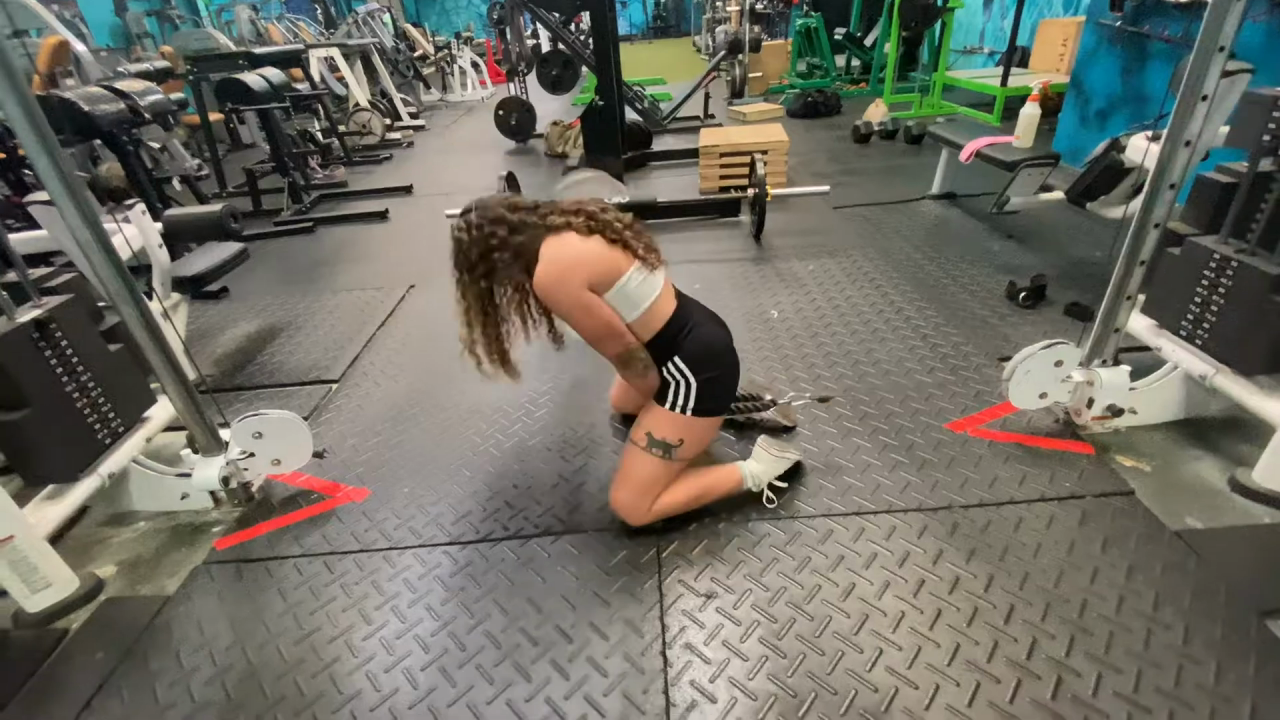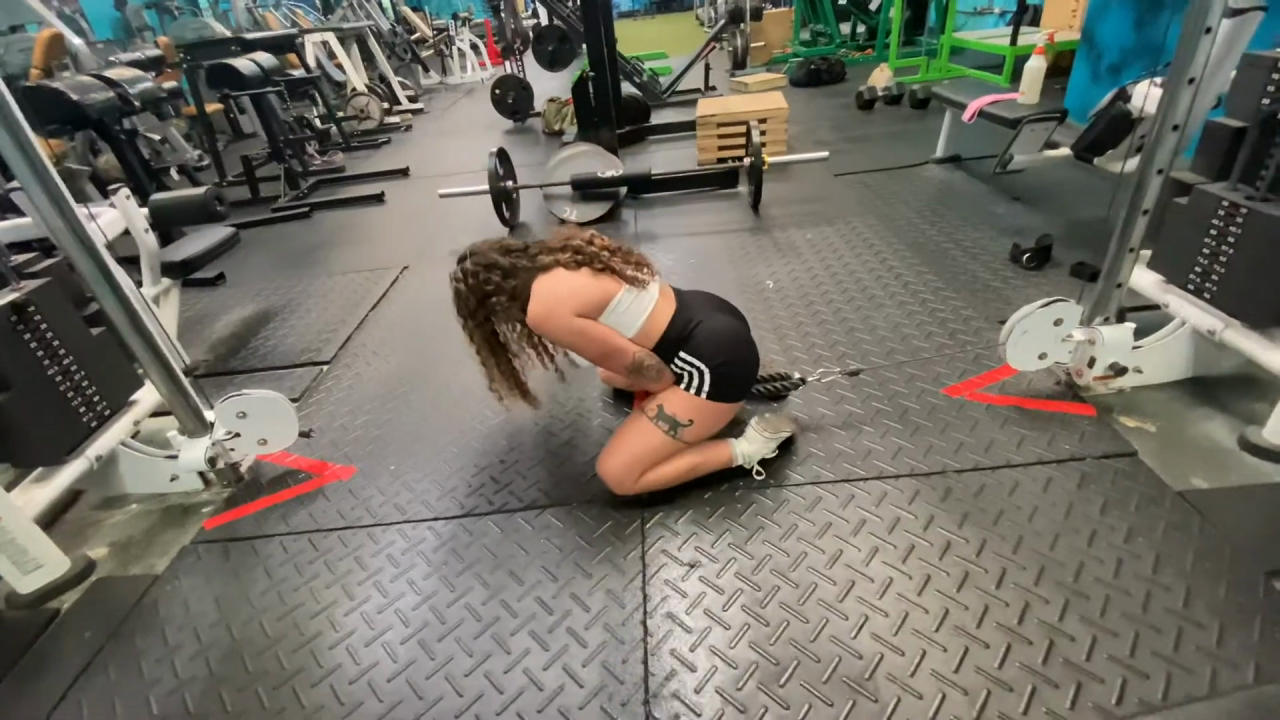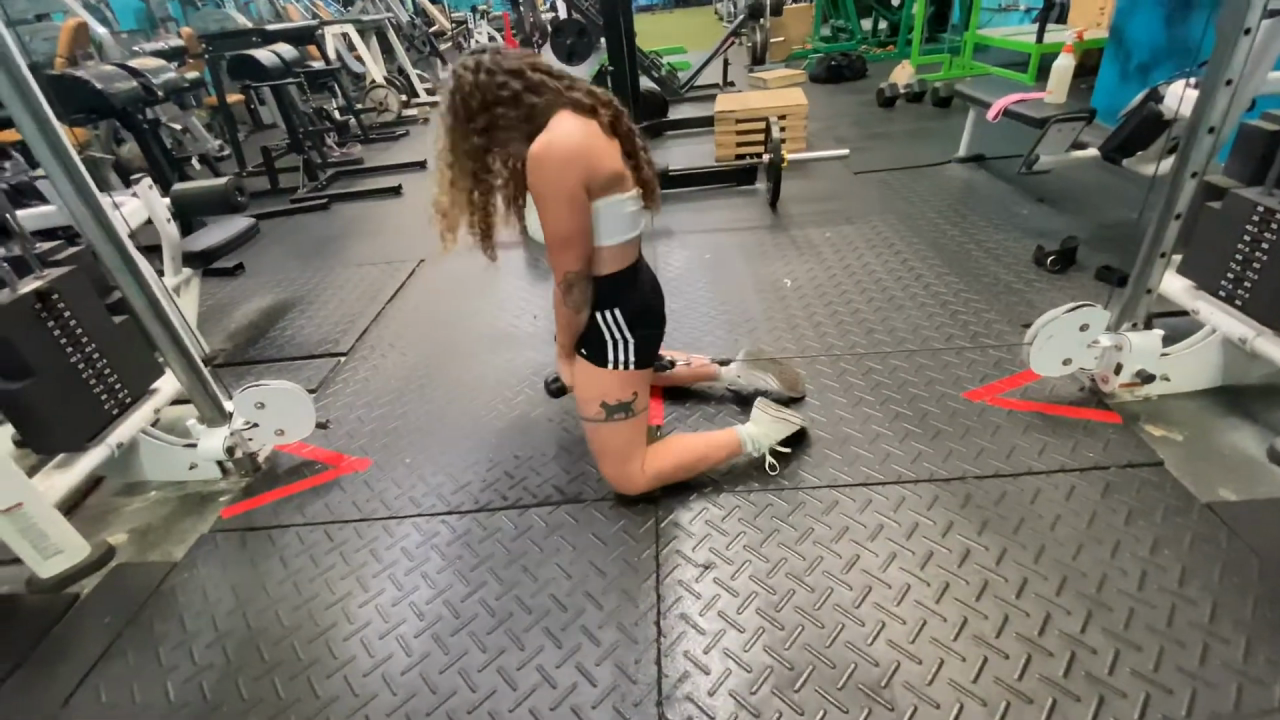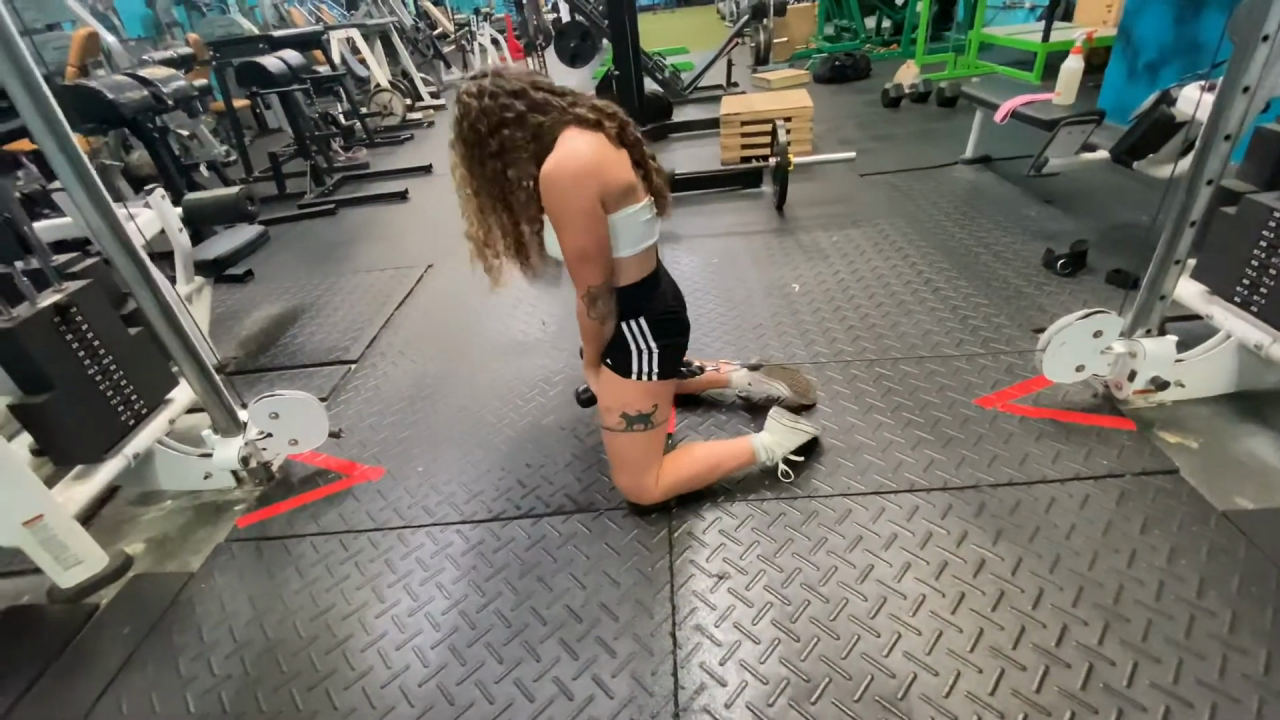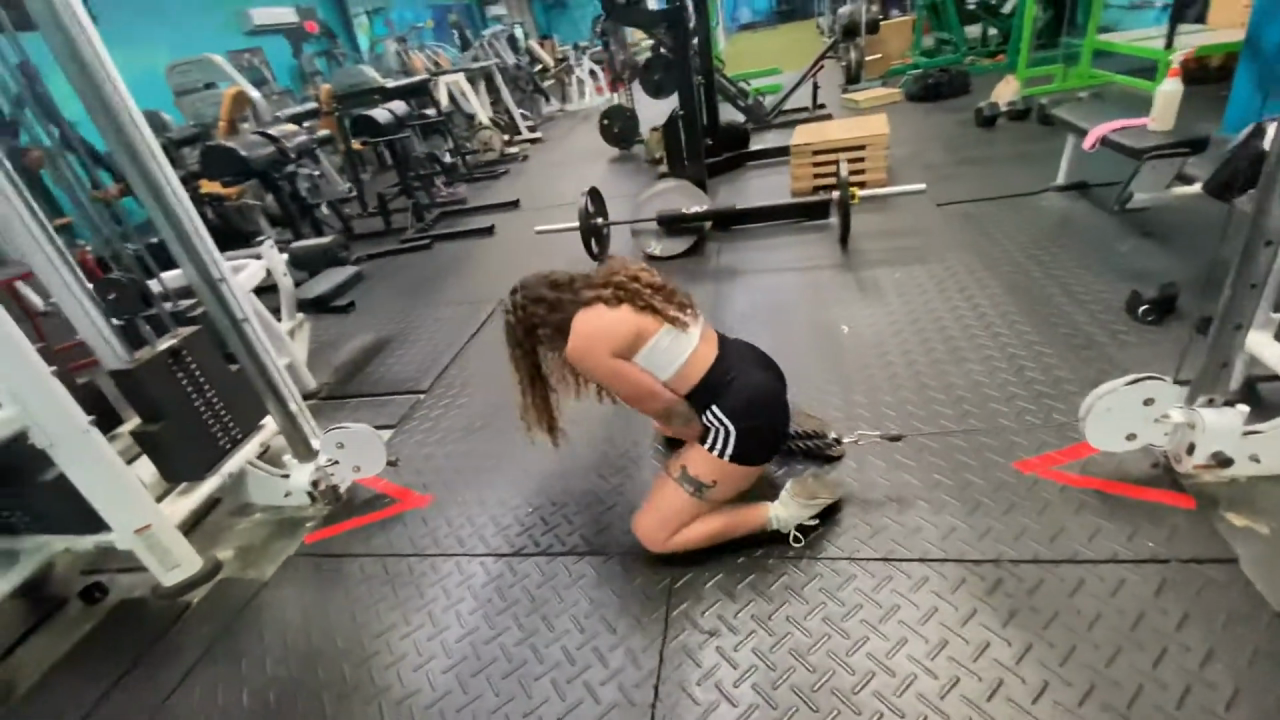
dt=0.7s
person 1, frame 1
left shoulder: (552, 274)
right shoulder: (566, 226)
left elbow: (623, 350)
left wrist: (660, 400)
left hip: (699, 366)
right hip: (698, 334)
left knee: (631, 505)
right knee: (622, 402)
left ankle: (755, 471)
right ankle: (728, 406)
person 1, frame 2
left shoulder: (545, 311)
right shoulder: (558, 252)
left elbow: (637, 366)
left wrist: (679, 399)
left hip: (716, 361)
right hip: (711, 316)
left knee: (616, 473)
right knee: (612, 376)
left ankle: (746, 447)
person 1, frame 3
left shoulder: (552, 149)
right shoulder: (579, 115)
left elbow: (571, 274)
left wrist: (565, 352)
left hip: (612, 312)
right hip: (626, 291)
left knee: (627, 476)
right knee: (636, 369)
left ankle: (754, 433)
right ankle: (731, 373)
person 1, frame 4
left shoulder: (564, 167)
right shoulder: (583, 130)
left elbow: (593, 289)
left wrist: (590, 361)
left hip: (637, 322)
right hip: (646, 303)
left knee: (641, 486)
right knee: (647, 382)
left ankle: (767, 443)
right ankle: (743, 380)
person 1, frame 5
left shoulder: (583, 346)
right shoulder: (610, 284)
left elbow: (666, 408)
left wrist: (706, 444)
left hip: (746, 416)
right hip: (755, 370)
left knee: (652, 532)
right knee: (668, 430)
left ankle: (781, 512)
right ankle: (779, 428)
